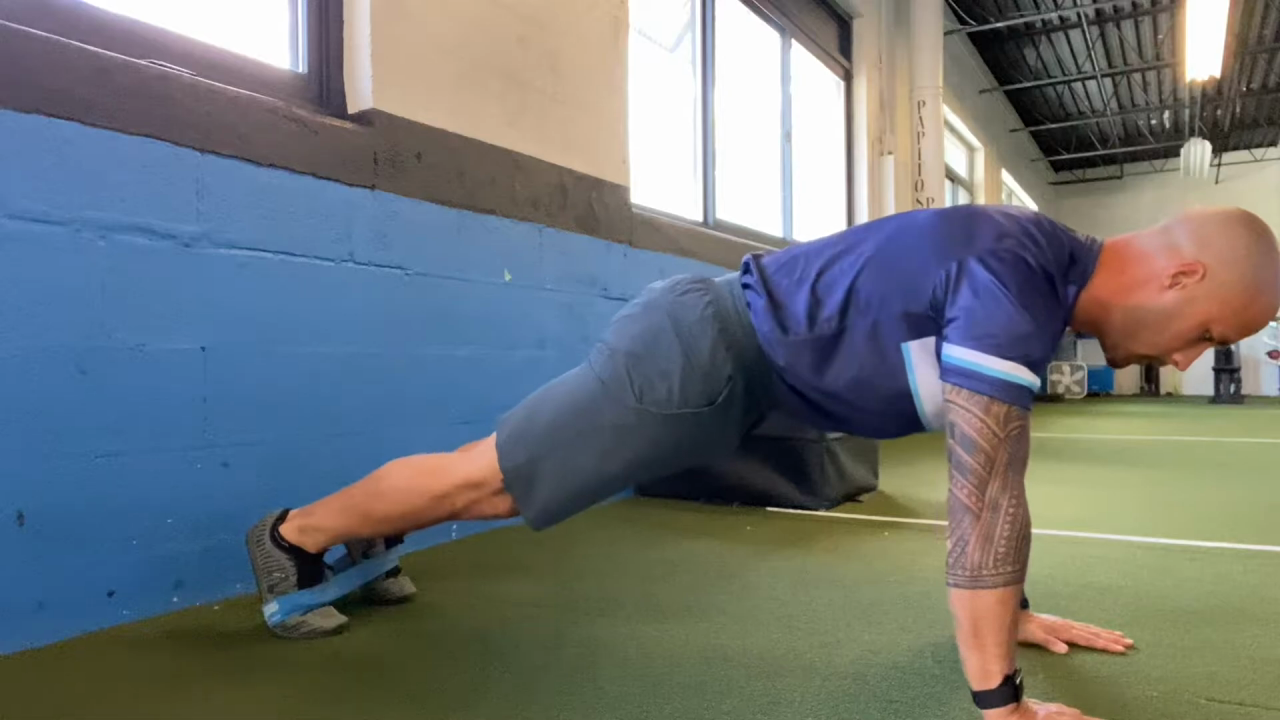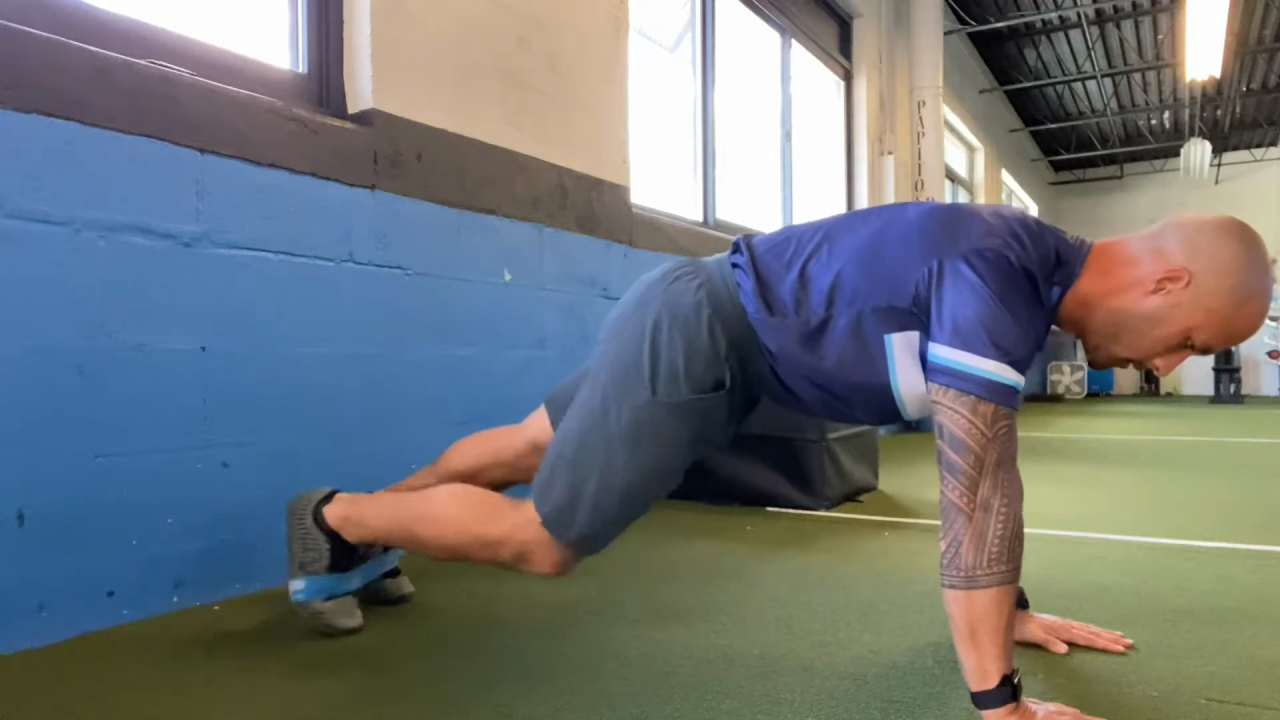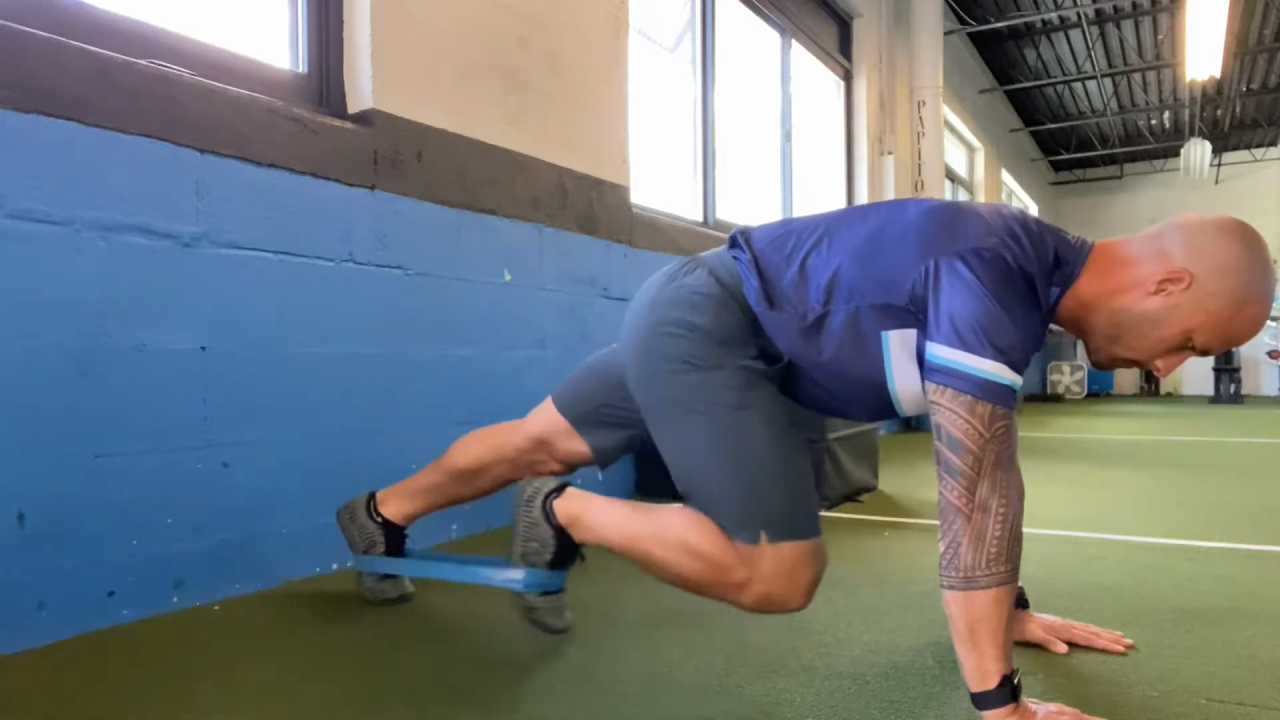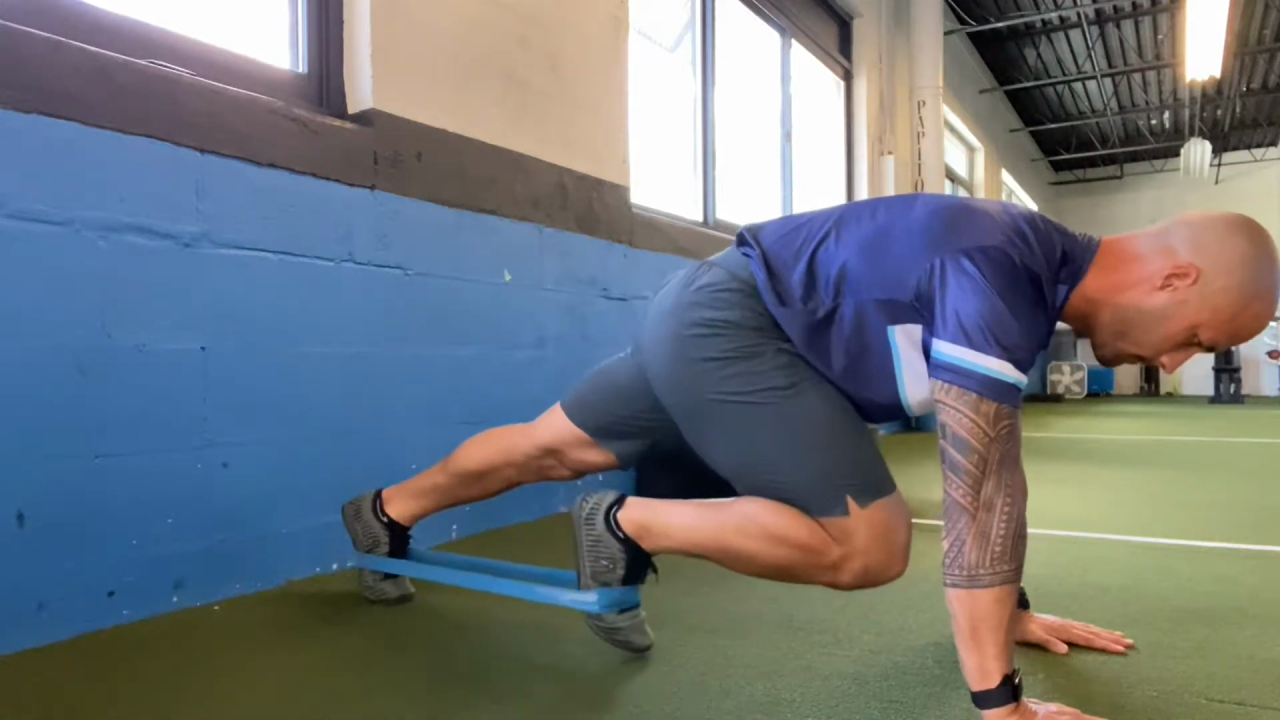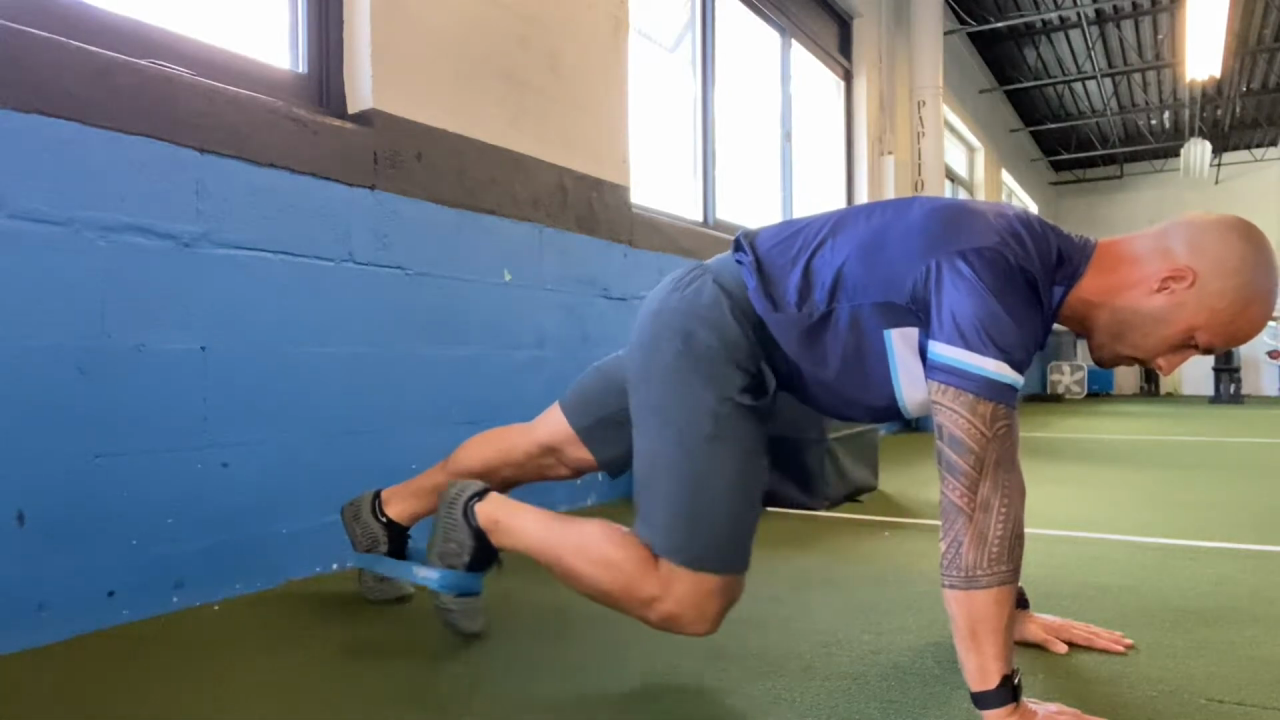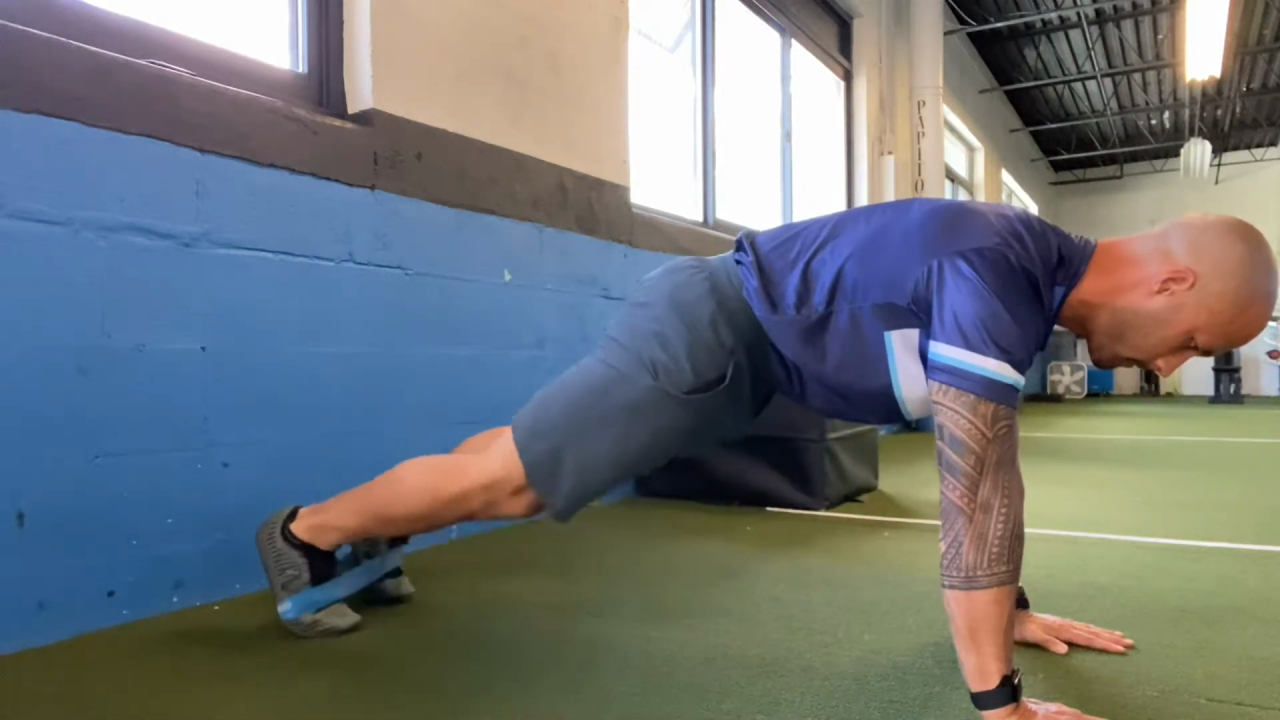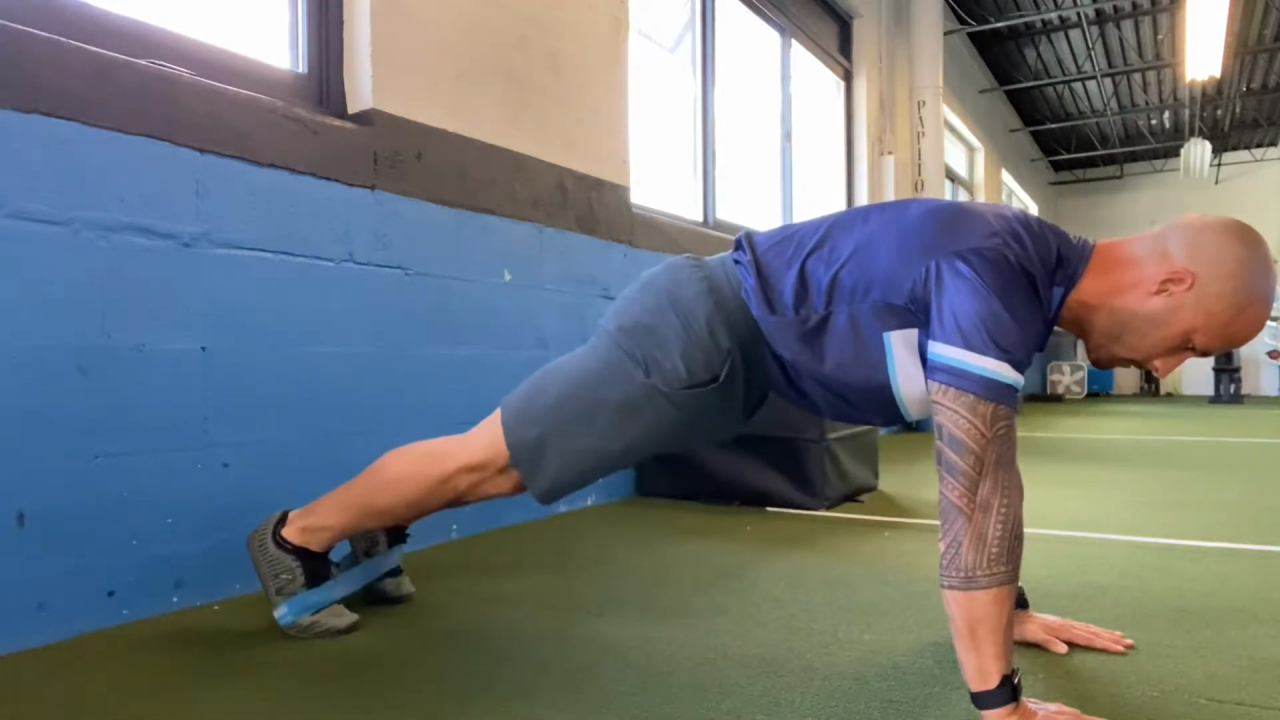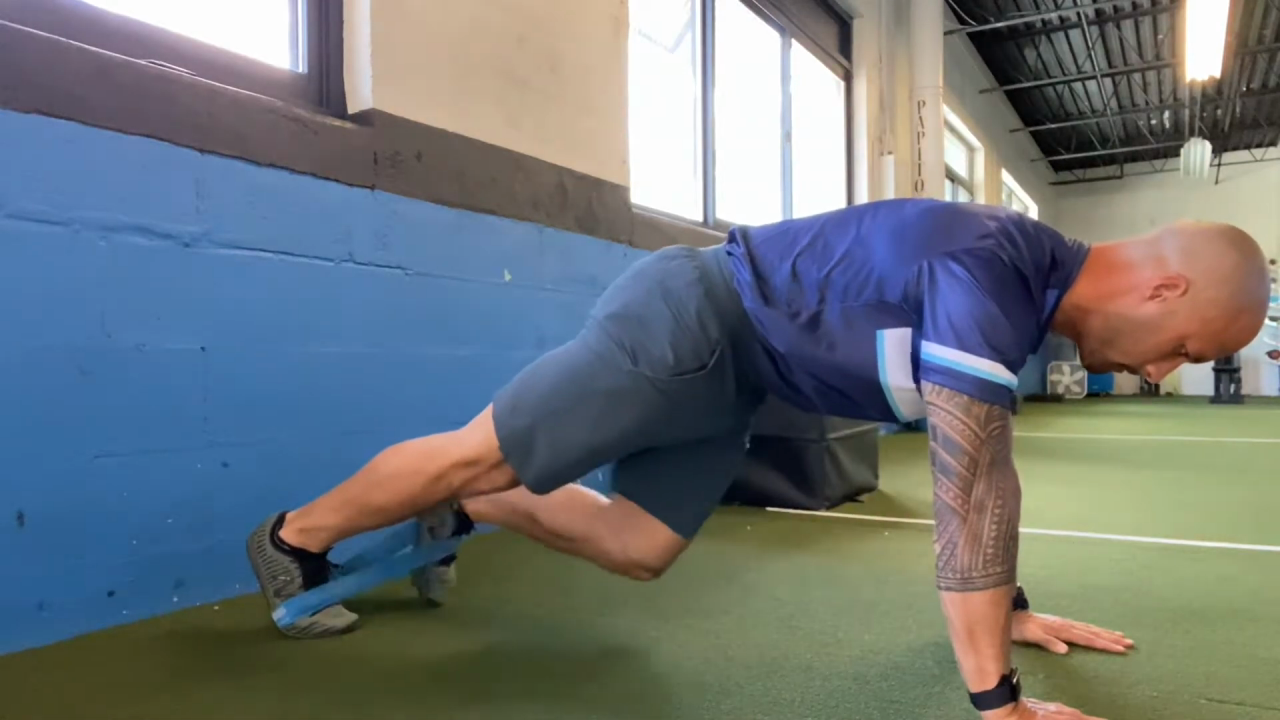
dt=0.5s
person 1, frame 1
left shoulder: (1034, 272)
right shoulder: (1016, 281)
left elbow: (991, 474)
right elbow: (985, 494)
left wrist: (1012, 610)
left hip: (714, 344)
right hip: (699, 355)
left knee: (507, 461)
right knee: (490, 479)
left ankle: (366, 535)
right ankle: (293, 540)
person 1, frame 2
left shoulder: (1034, 275)
right shoulder: (1000, 279)
left elbow: (987, 468)
right elbow: (976, 490)
left wrist: (1008, 609)
left hip: (697, 328)
right hip: (693, 335)
left knee: (535, 448)
right knee: (537, 536)
left ankle: (380, 510)
right ankle: (336, 519)
person 1, frame 3
left shoulder: (1029, 274)
right shoulder: (993, 277)
left elbow: (991, 469)
right elbow: (975, 491)
left wrist: (1009, 609)
left hip: (695, 320)
right hip: (706, 322)
left knee: (541, 441)
right knee: (779, 574)
left ankle: (380, 516)
right ankle: (568, 518)
person 1, frame 4
left shoulder: (1038, 272)
right shoulder: (1000, 273)
left elbow: (996, 465)
right elbow: (979, 492)
left wrist: (1011, 609)
left hip: (708, 321)
right hip: (721, 325)
left knee: (554, 448)
right knee: (870, 548)
left ankle: (386, 514)
right ankle: (631, 528)
person 1, frame 5
left shoulder: (1032, 274)
right shoulder: (995, 276)
left elbow: (993, 469)
right elbow: (976, 492)
left wrist: (1012, 609)
left hip: (707, 324)
right hip: (714, 332)
left knee: (550, 449)
right knee: (684, 598)
left ankle: (387, 512)
right ankle: (482, 520)
person 1, frame 6
left shoulder: (1034, 275)
right shoulder: (996, 275)
left elbow: (990, 469)
right elbow: (974, 494)
left wrist: (1010, 611)
left hip: (717, 338)
right hip: (705, 334)
left knee: (522, 458)
right knee: (503, 480)
left ankle: (378, 528)
right ankle: (303, 533)
person 1, frame 7
left shoulder: (1032, 276)
right shoulder: (994, 275)
left elbow: (989, 473)
right elbow: (973, 493)
left wrist: (1011, 610)
left hip: (721, 346)
right hip: (699, 334)
left knee: (516, 460)
right knee: (490, 459)
left ankle: (381, 526)
right ankle: (296, 539)
person 1, frame 8
left shoulder: (1030, 285)
right shoulder: (990, 275)
left elbow: (986, 473)
right elbow: (969, 491)
left wrist: (1009, 610)
left hip: (726, 364)
right hip: (688, 325)
left knee: (642, 545)
right knee: (480, 454)
left ankle: (463, 513)
right ankle: (292, 541)
